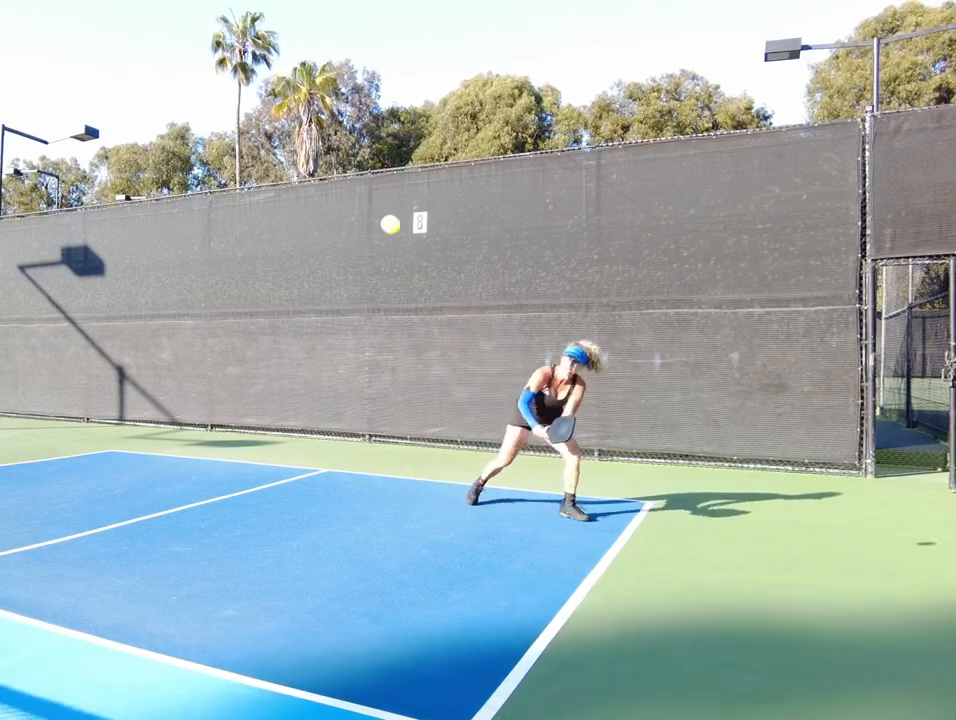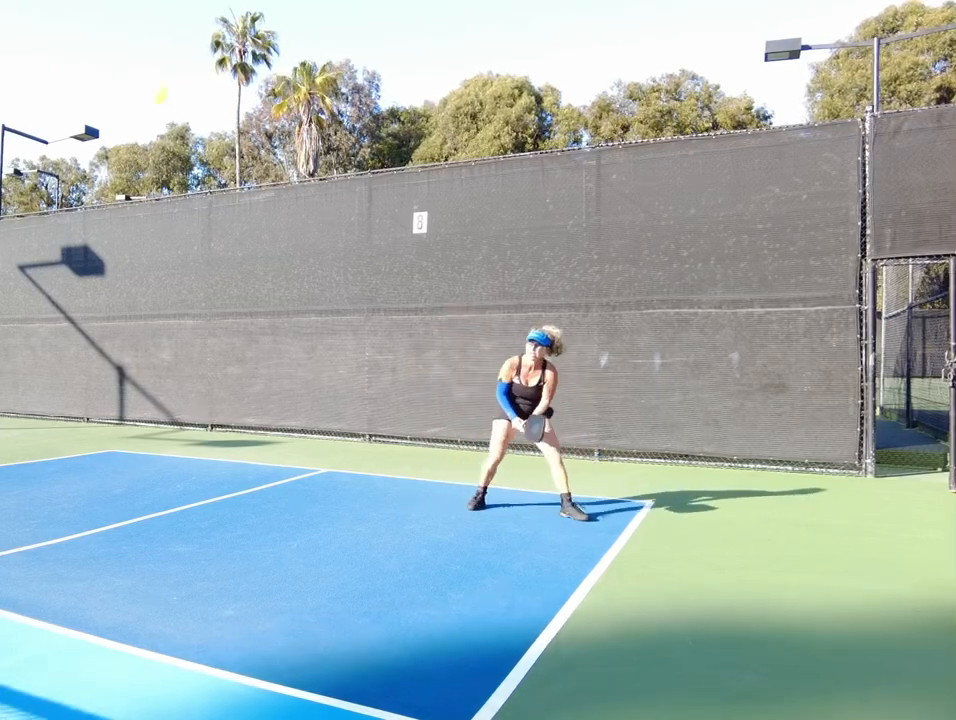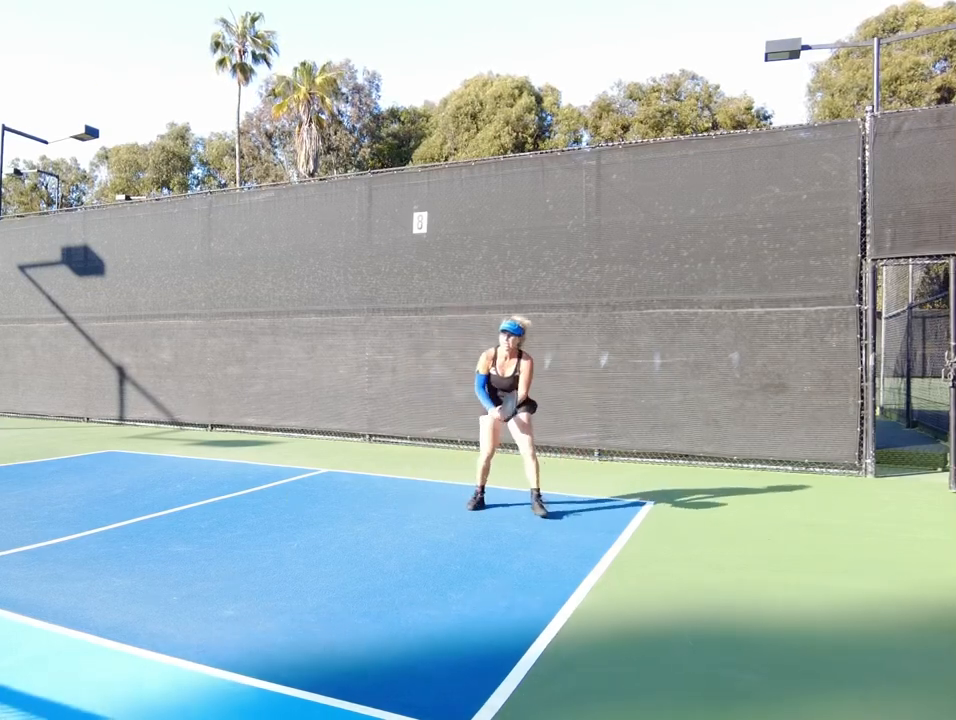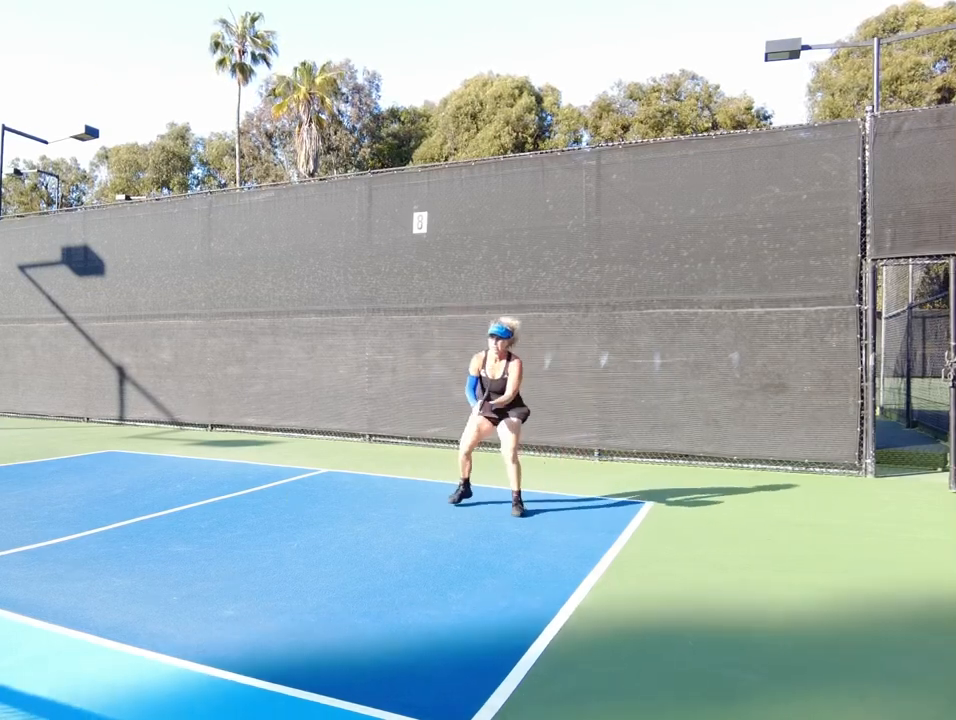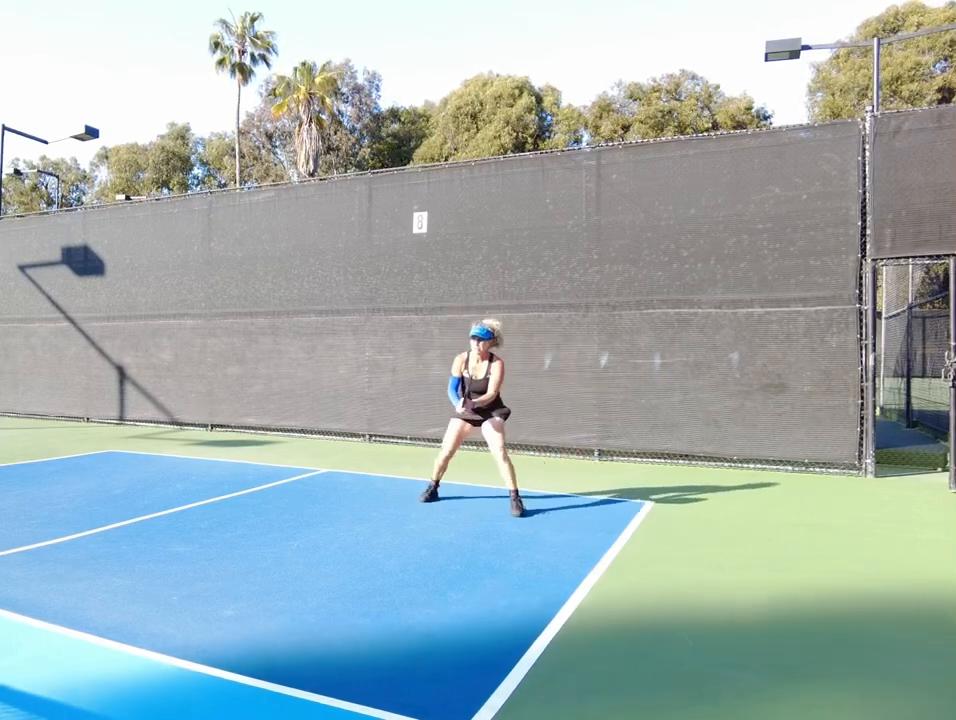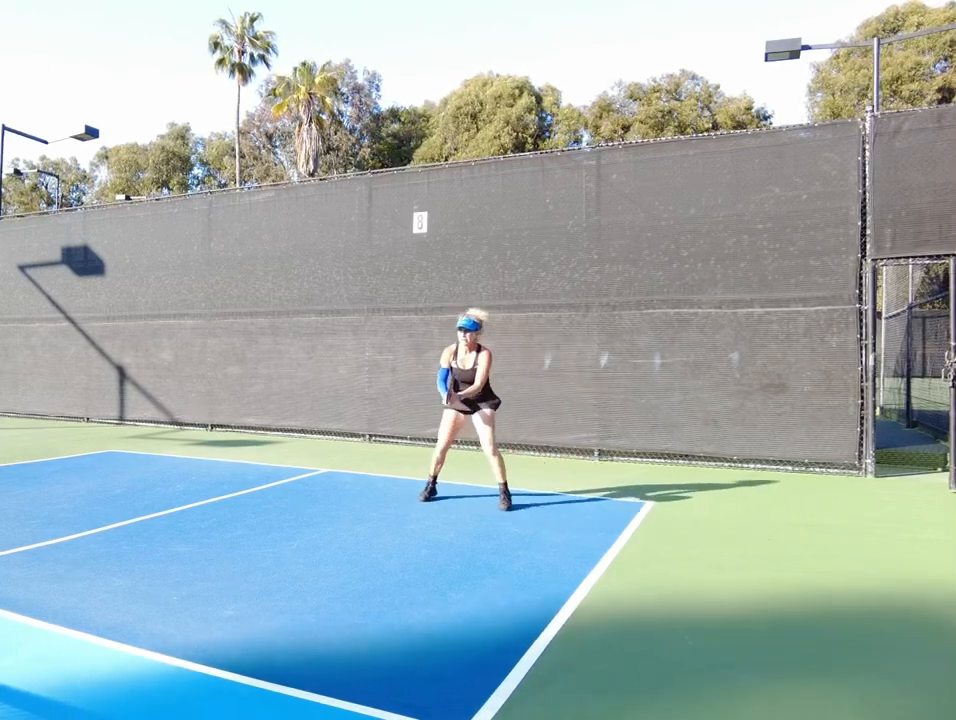
dt=0.2s
person 1, frame 1
left shoulder: (579, 385)
right shoulder: (543, 373)
left elbow: (567, 414)
right elbow: (523, 402)
right wrist: (535, 426)
left hip: (552, 421)
right hip: (525, 415)
left knee: (573, 455)
right knee: (504, 459)
left ankle: (568, 504)
right ankle: (479, 484)
person 1, frame 2
left shoulder: (550, 371)
right shoulder: (511, 364)
left elbow: (545, 402)
right elbow: (501, 394)
left wrist: (530, 419)
right wrist: (514, 418)
left hip: (535, 415)
right hip: (509, 412)
left knee: (554, 456)
right knee: (494, 456)
left ankle: (567, 505)
right ankle: (480, 494)
person 1, frame 3
left shoulder: (526, 360)
right shoulder: (488, 356)
left elbow: (523, 393)
right elbow: (479, 387)
left wrist: (506, 409)
right wrist: (491, 408)
left hip: (518, 408)
right hip: (492, 407)
left knee: (528, 450)
right knee: (486, 453)
left ankle: (536, 498)
right ankle: (479, 494)
person 1, frame 4
left shoulder: (515, 362)
right shoulder: (479, 359)
left elbow: (511, 394)
right elbow: (470, 388)
left wrist: (491, 404)
right wrist: (476, 404)
left hip: (510, 411)
right hip: (485, 410)
left knee: (509, 453)
right knee: (464, 447)
left ankle: (517, 498)
right ankle: (464, 486)
person 1, frame 5
left shoulder: (497, 363)
right shoulder: (461, 359)
left elbow: (491, 394)
right elbow: (452, 388)
left wrist: (473, 403)
right wrist: (458, 403)
left hip: (491, 412)
right hip: (465, 411)
left knee: (500, 454)
right knee: (445, 452)
left ankle: (515, 498)
right ankle: (433, 488)
person 1, frame 6
left shoulder: (484, 353)
right shoulder: (449, 351)
left elbow: (479, 384)
right elbow: (443, 378)
left wrist: (461, 394)
right wrist: (447, 394)
left hip: (482, 402)
right hip: (457, 402)
left knee: (489, 447)
right knee: (442, 445)
left ankle: (503, 492)
right ankle: (431, 485)
